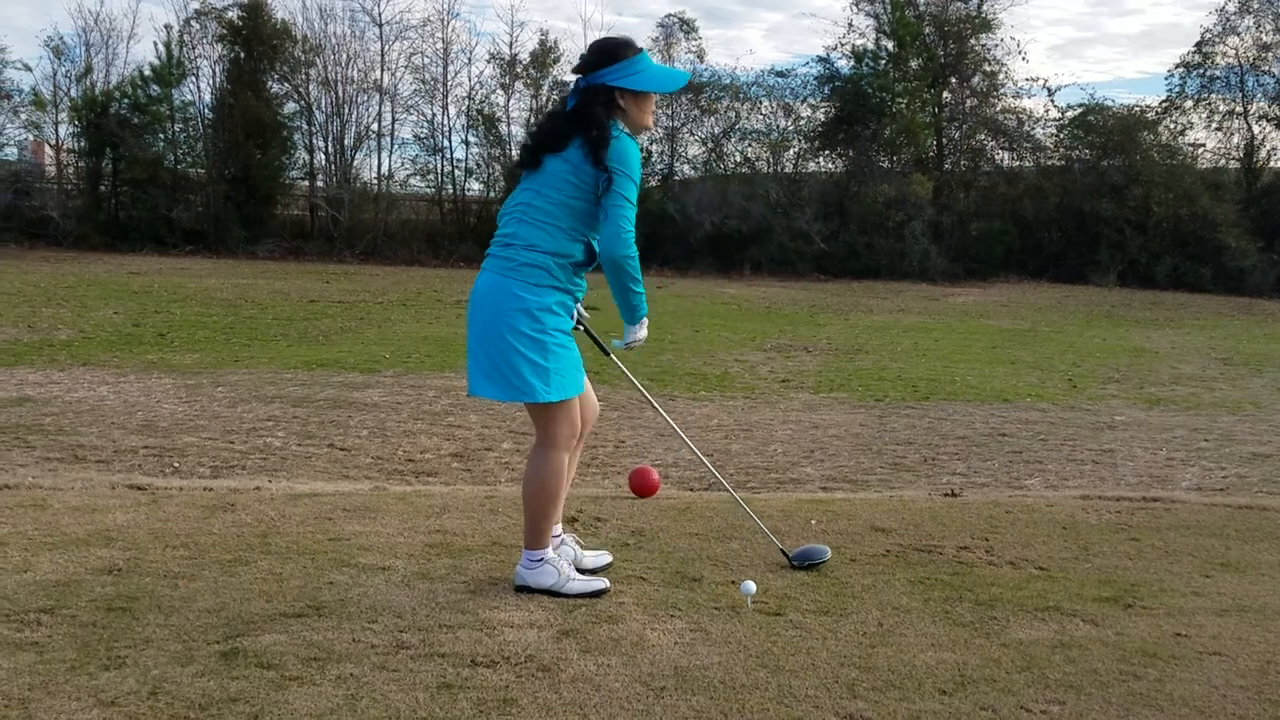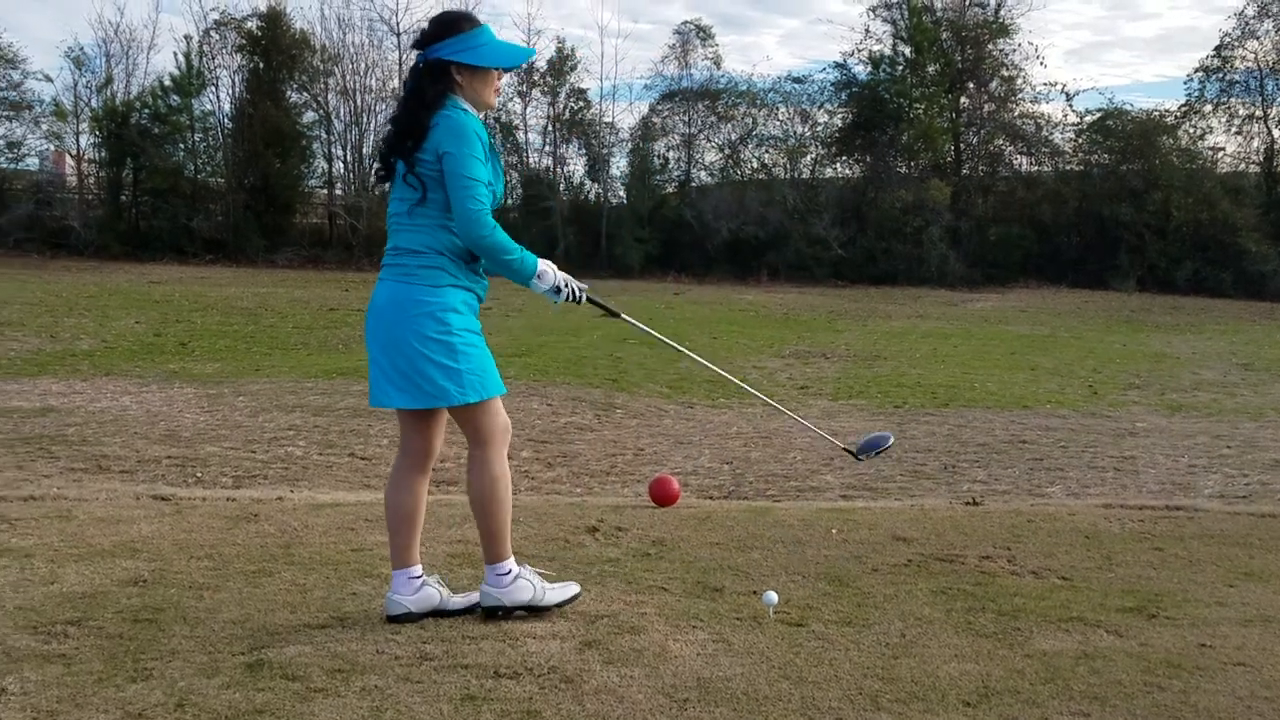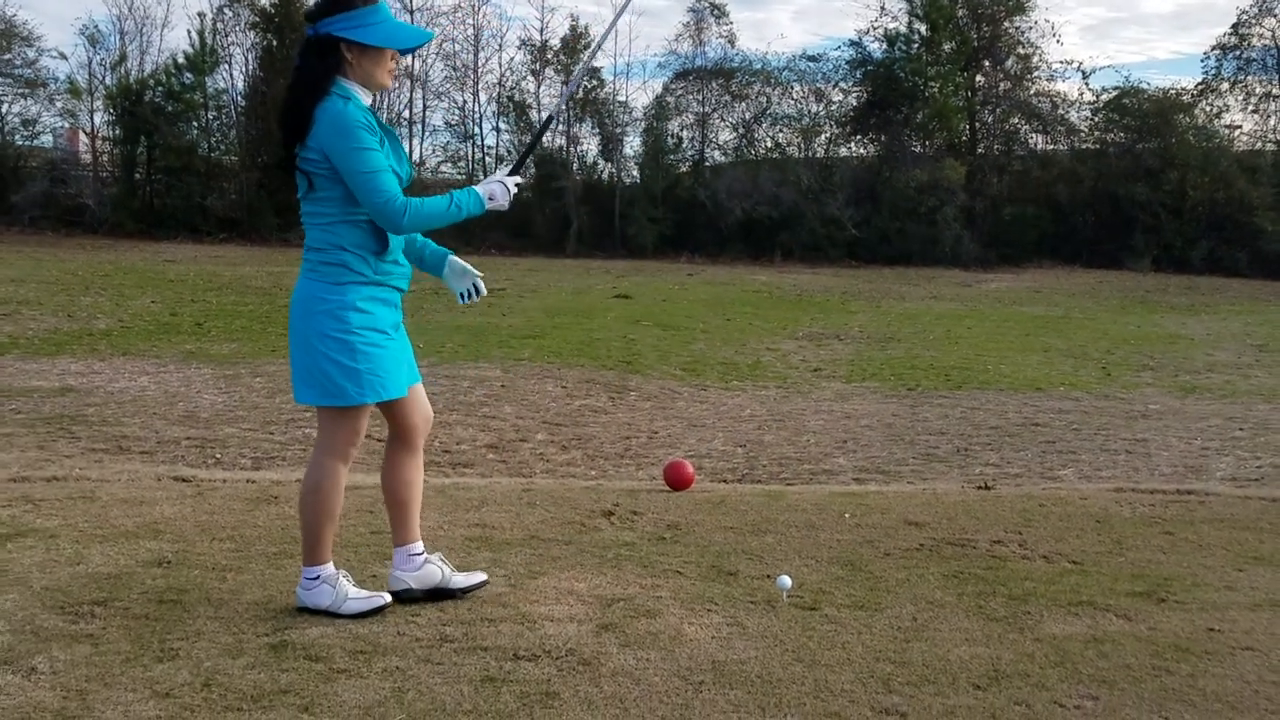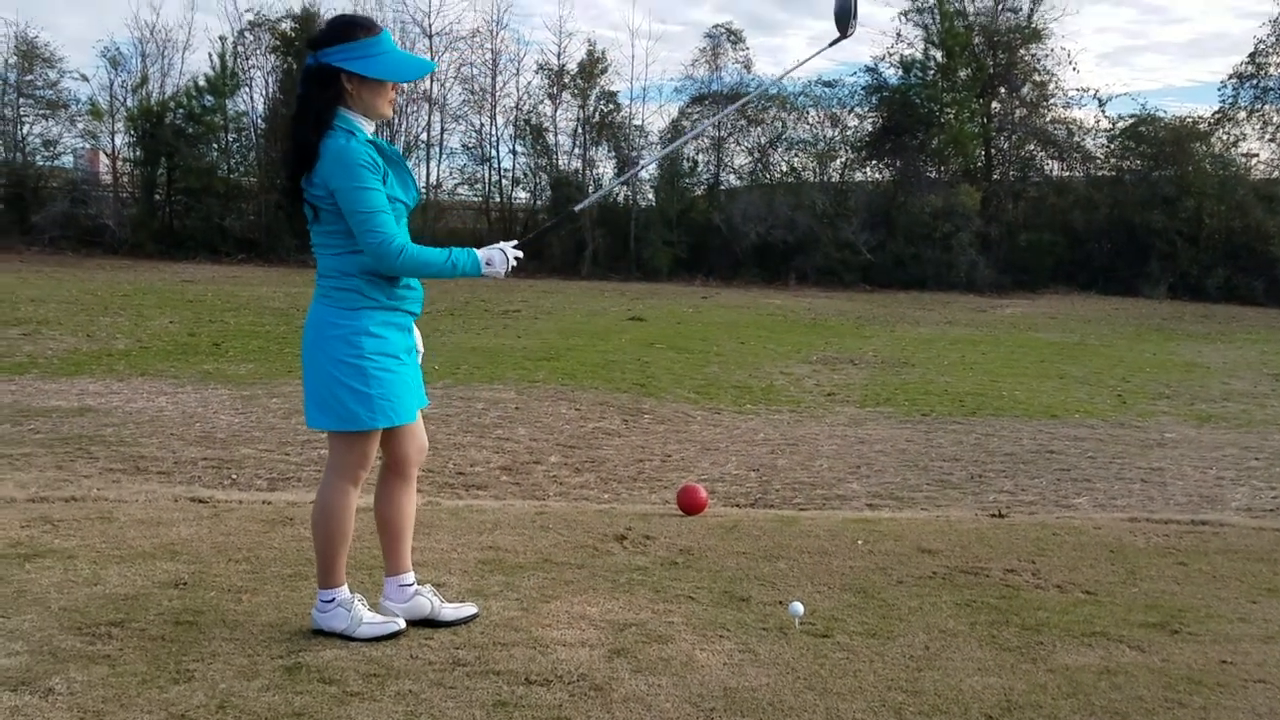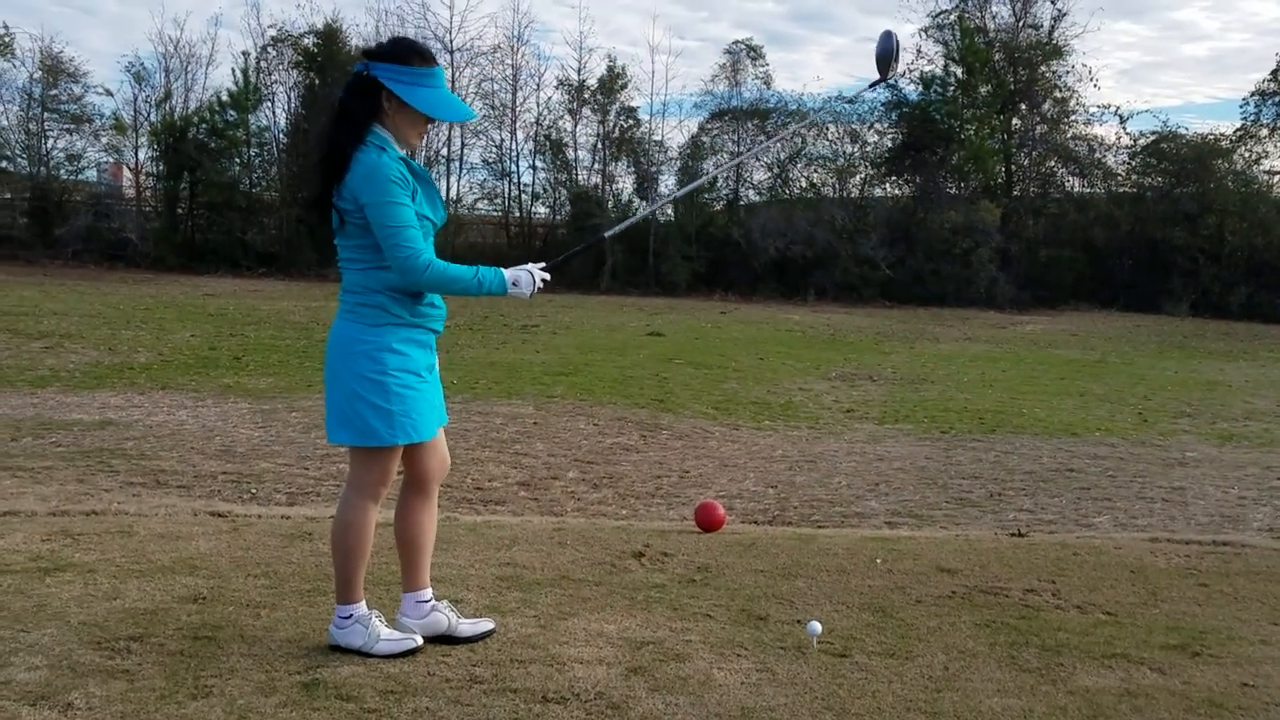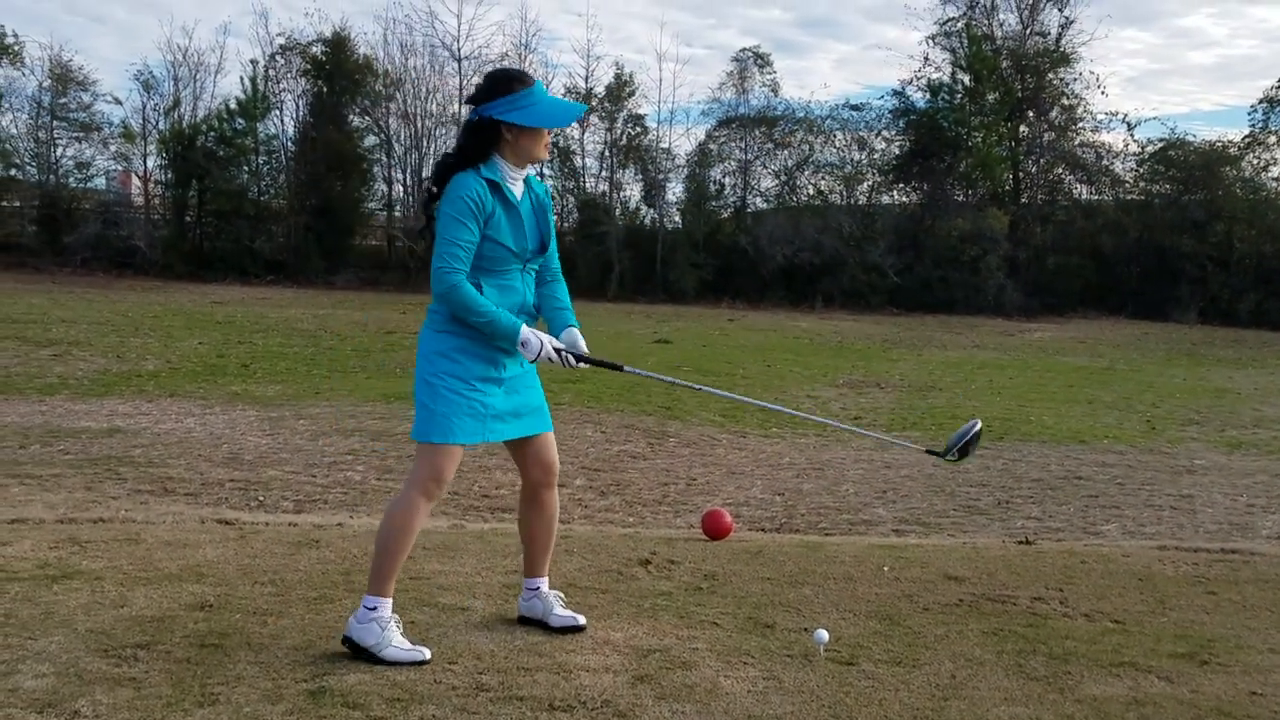
dt=0.7s
person 1, frame 1
left shoulder: (566, 141)
right shoulder: (616, 148)
left elbow: (513, 214)
right elbow: (617, 247)
right wrist: (636, 320)
left hip: (506, 292)
right hip: (531, 302)
left knee: (582, 414)
right knee: (560, 433)
left ankle: (549, 539)
right ankle: (538, 561)
person 1, frame 2
left shoulder: (422, 130)
right shoulder: (458, 126)
right elbow: (476, 229)
left wrist: (534, 269)
right wrist: (536, 271)
left hip: (402, 301)
right hip: (433, 305)
left knee: (420, 446)
right knee: (491, 435)
left ankle: (409, 585)
right ankle: (503, 575)
person 1, frame 3
left shoulder: (345, 114)
right shoulder: (341, 117)
right elbow: (394, 212)
left wrist: (443, 262)
right wrist: (479, 198)
left hip: (368, 301)
right hip: (344, 302)
left knee: (414, 425)
right knee: (339, 445)
left ankle: (411, 563)
right ankle: (317, 580)
person 1, frame 4
left shoulder: (359, 144)
right shoulder: (345, 151)
right elbow: (386, 250)
left wrist: (404, 318)
right wrist: (476, 261)
left hip: (382, 326)
right hip: (358, 329)
left knee: (408, 456)
right knee: (351, 467)
left ankle: (402, 591)
right ankle: (332, 604)
person 1, frame 5
left shoulder: (384, 163)
right shoulder: (377, 168)
right elbow: (413, 265)
left wrist: (423, 338)
right wrist: (503, 281)
left hip: (405, 344)
right hip: (381, 346)
left knee: (429, 473)
right knee: (370, 483)
left ankle: (419, 607)
right ankle: (350, 619)
person 1, frame 6
left shoulder: (537, 193)
right shoulder: (469, 189)
left elbow: (549, 274)
right elbow: (449, 284)
left wrist: (565, 327)
right wrist: (518, 331)
left hip: (514, 361)
right hip: (458, 356)
left knee: (543, 472)
right knee: (430, 481)
left ankle: (535, 593)
right ankle: (373, 616)
